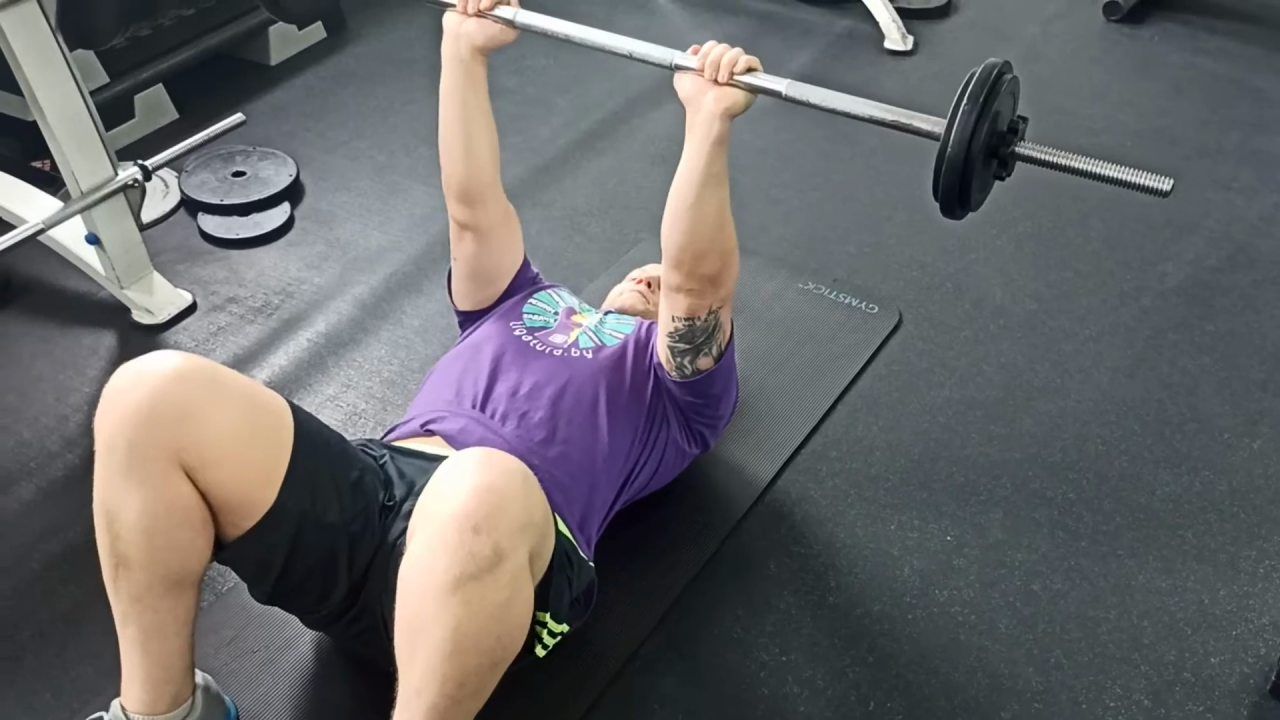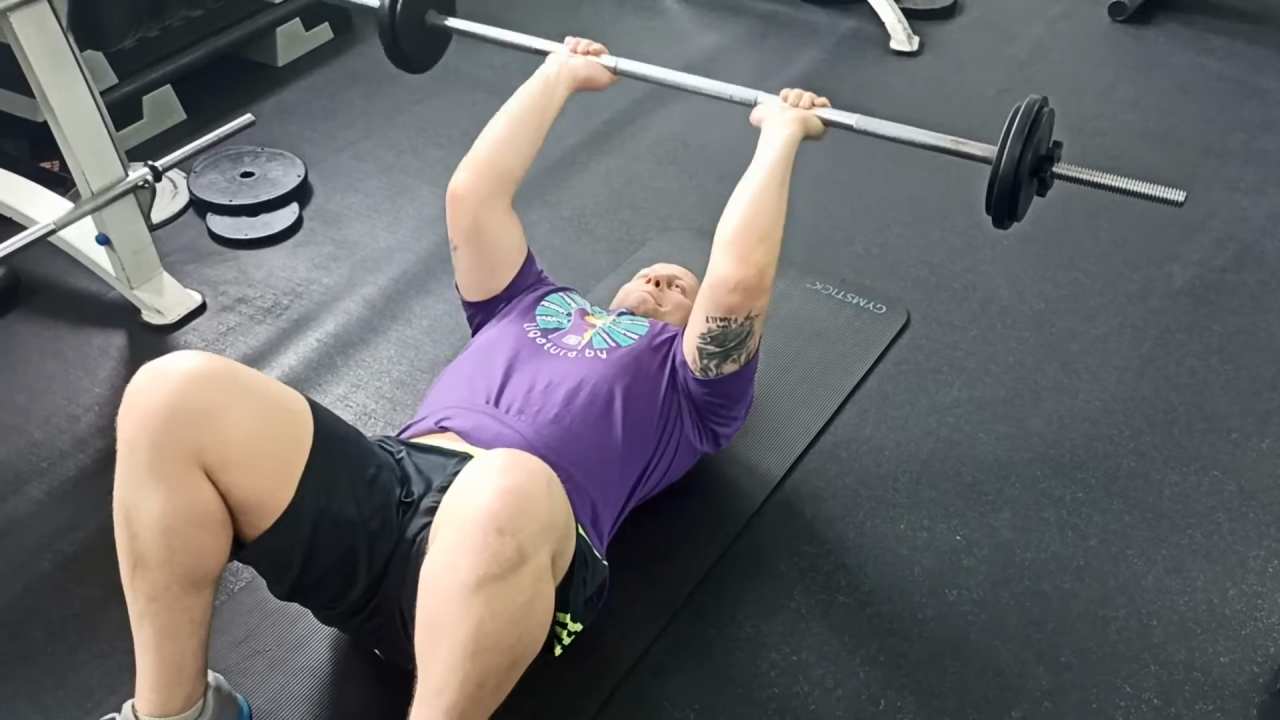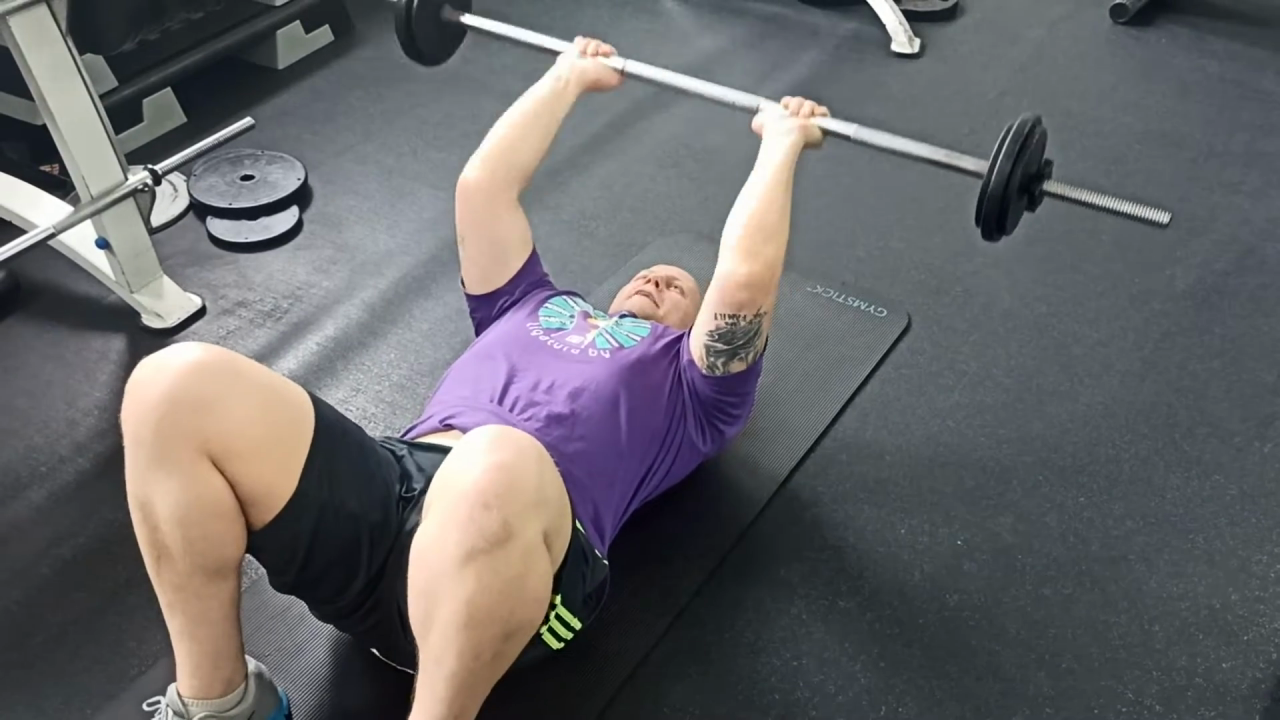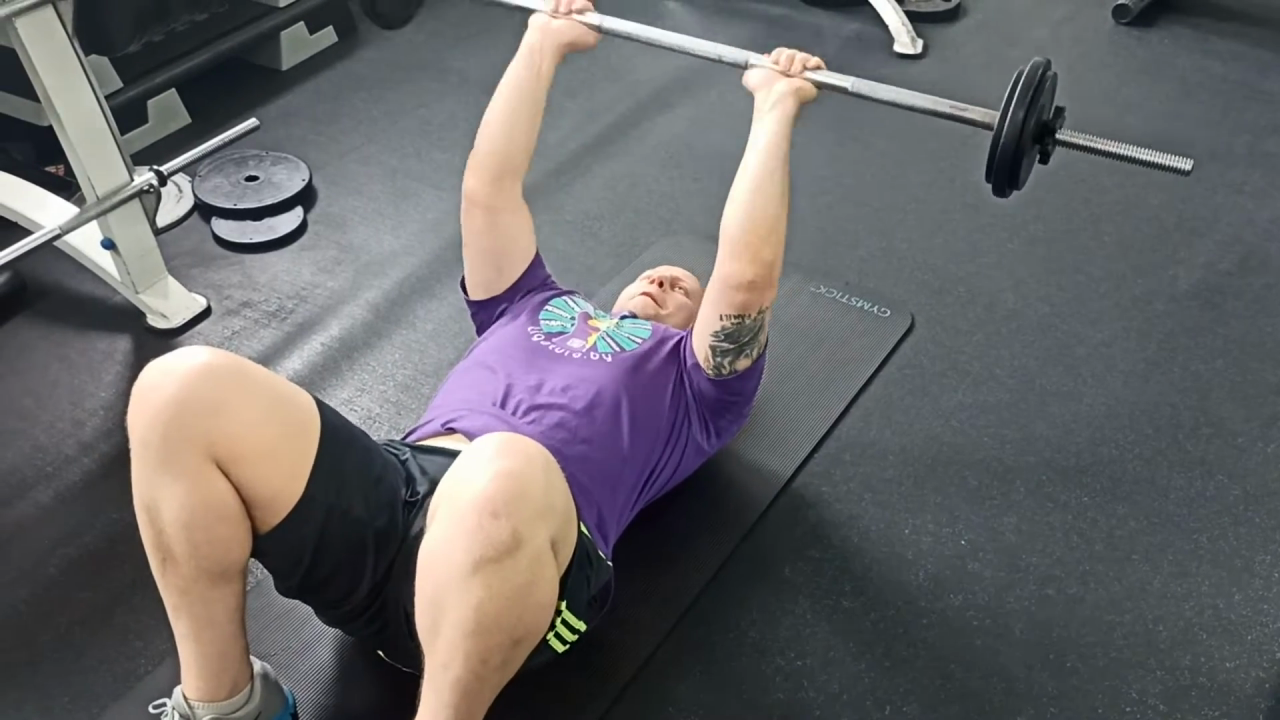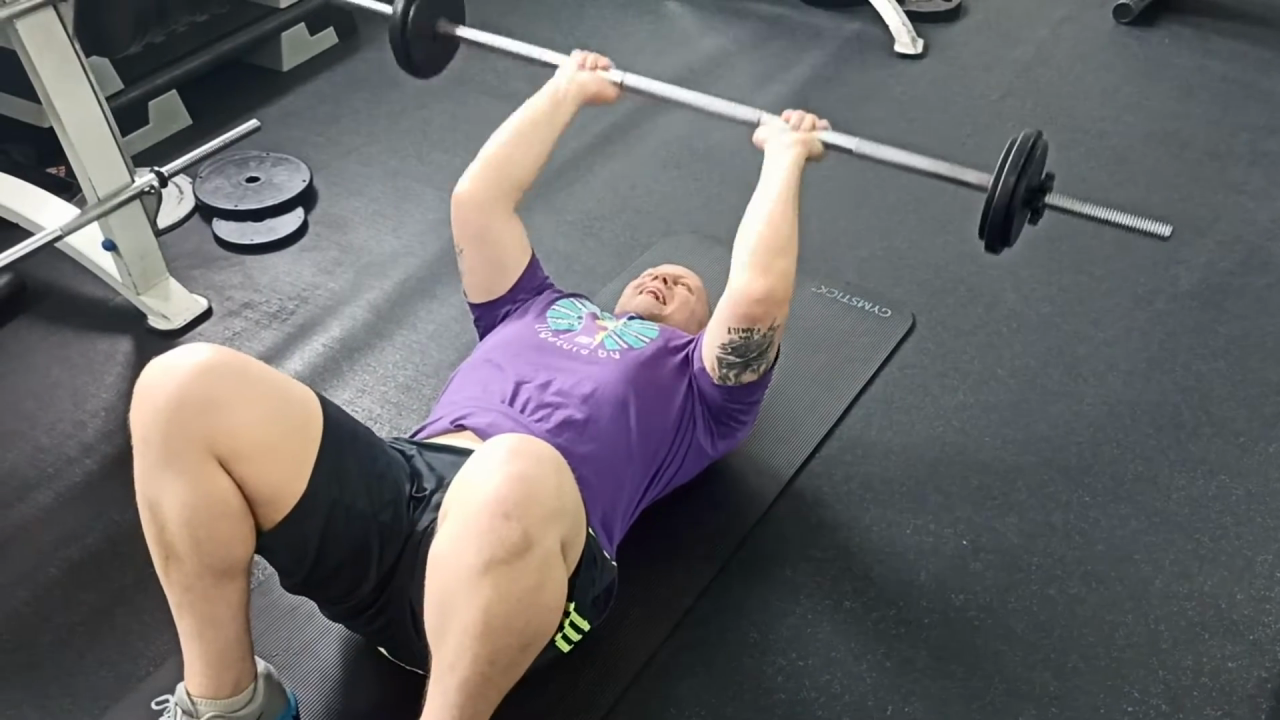
dt=1s
person 1, frame 1
left shoulder: (683, 381)
right shoulder: (526, 304)
left elbow: (700, 281)
right elbow: (474, 207)
left wrist: (709, 119)
left hip: (496, 527)
right hip: (369, 487)
left knee: (478, 494)
right knee: (153, 393)
person 1, frame 2
left shoulder: (689, 377)
right shoulder: (535, 304)
left elbow: (739, 283)
right elbow: (472, 196)
left wrist: (779, 135)
right wrist: (559, 77)
left hip: (512, 523)
right hip: (379, 491)
left knee: (500, 501)
right knee: (172, 397)
person 1, frame 3
left shoulder: (692, 380)
right shoulder: (537, 306)
left elbow: (745, 277)
right elbow: (480, 192)
left wrist: (782, 142)
right wrist: (568, 77)
left hip: (517, 530)
right hip: (391, 485)
left knee: (496, 470)
right knee: (175, 386)
person 1, frame 4
left shoulder: (694, 381)
right shoulder: (540, 308)
left elbow: (746, 277)
right elbow: (487, 192)
left wrist: (775, 108)
left hip: (514, 523)
right hip: (389, 492)
left knee: (502, 481)
right knee: (181, 390)
person 1, frame 5
left shoulder: (698, 383)
right shoulder: (547, 310)
left elbow: (758, 294)
right elbow: (477, 206)
left wrist: (785, 155)
right wrist: (566, 91)
left hip: (524, 517)
right hip: (398, 486)
left knee: (511, 479)
right knee: (184, 387)
